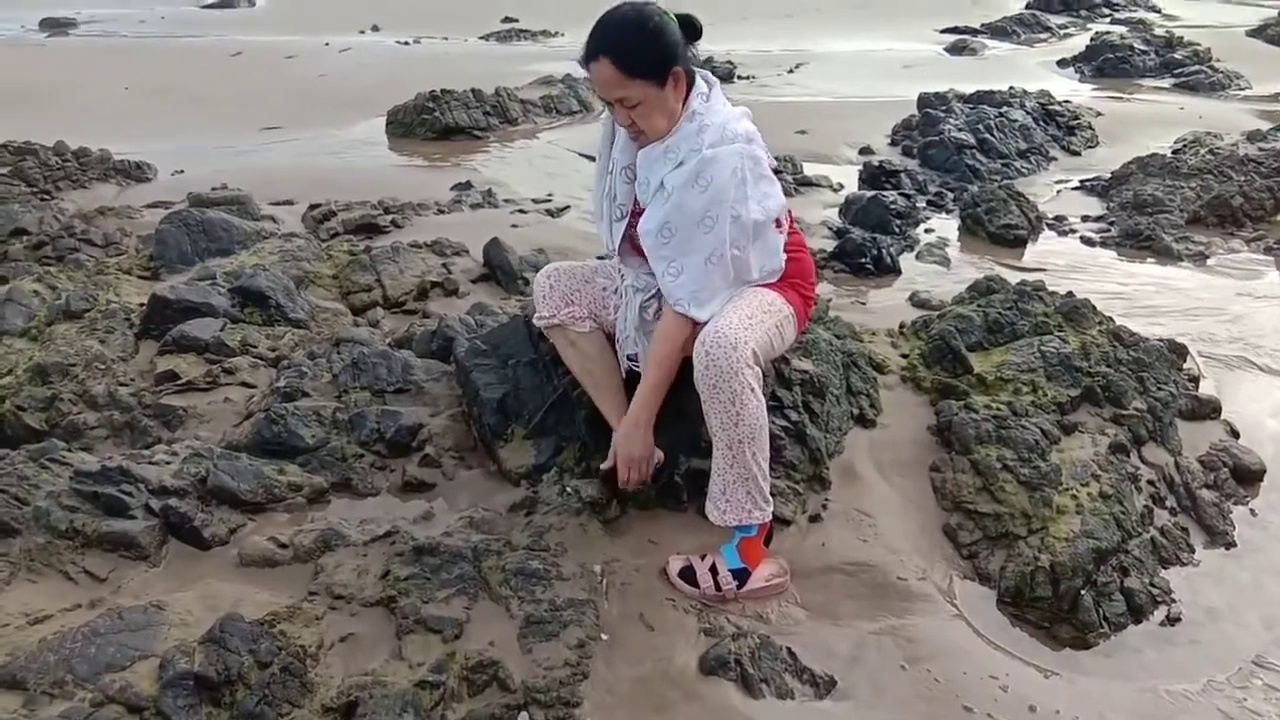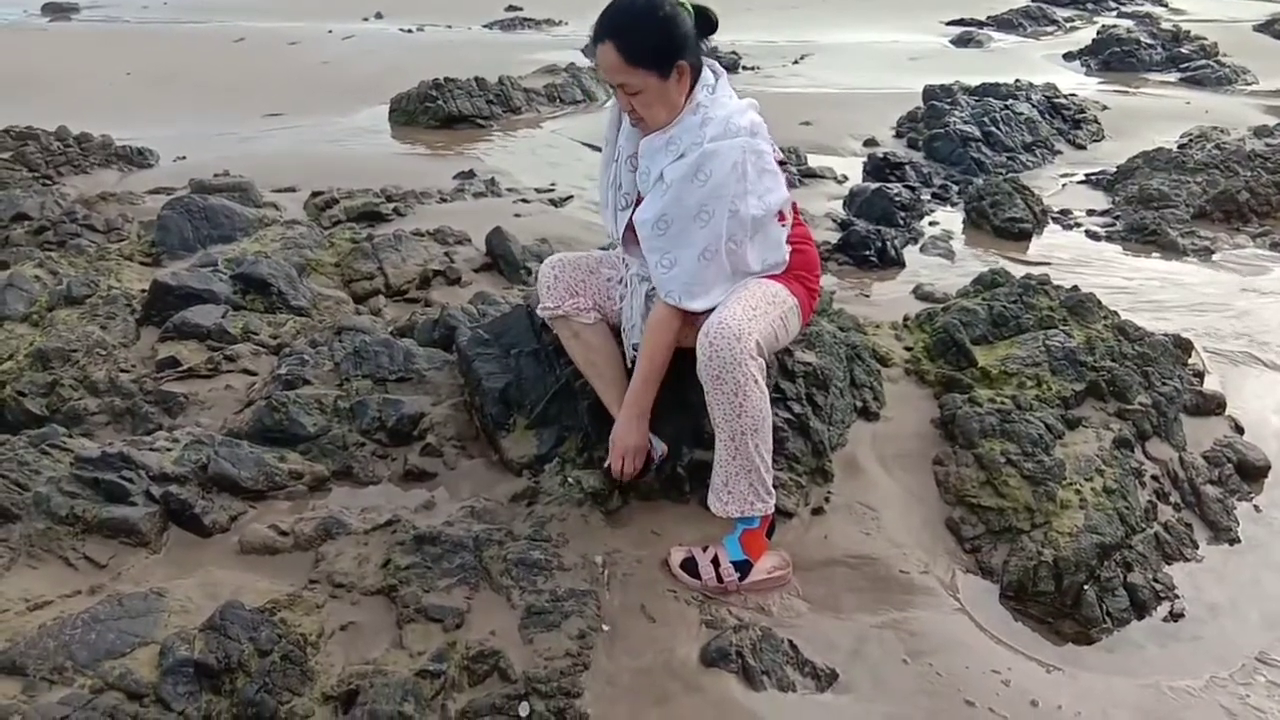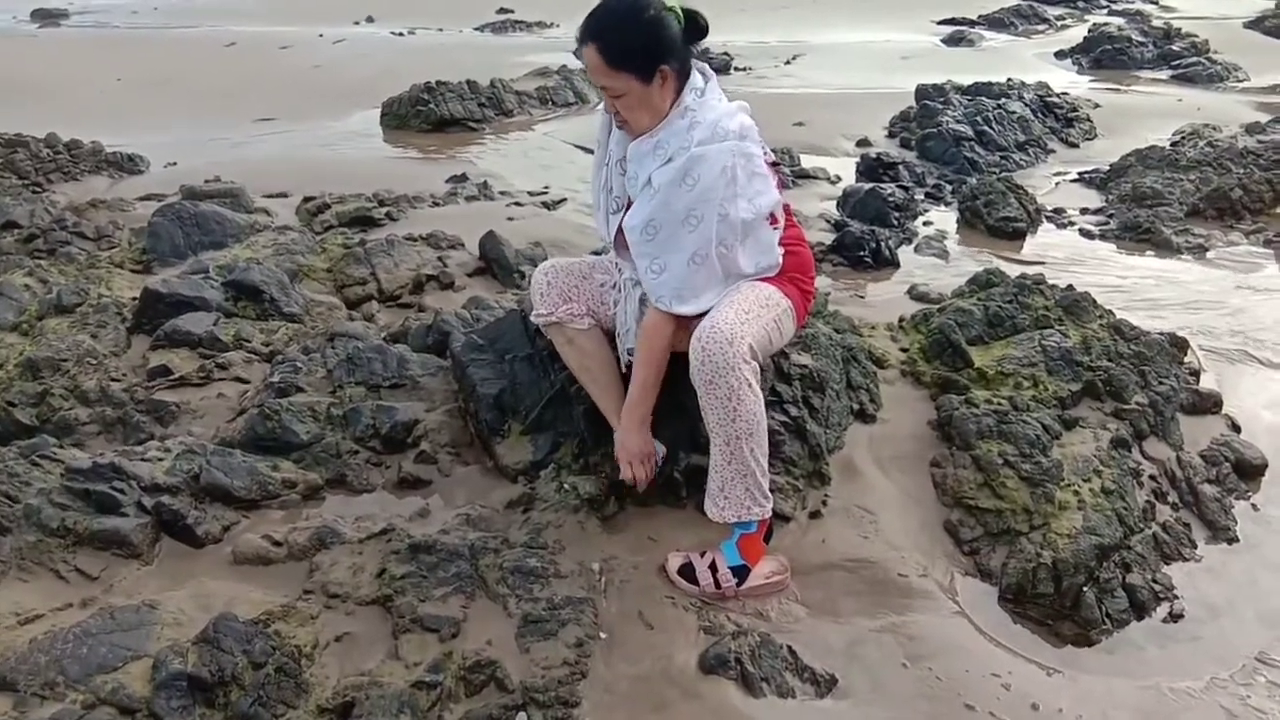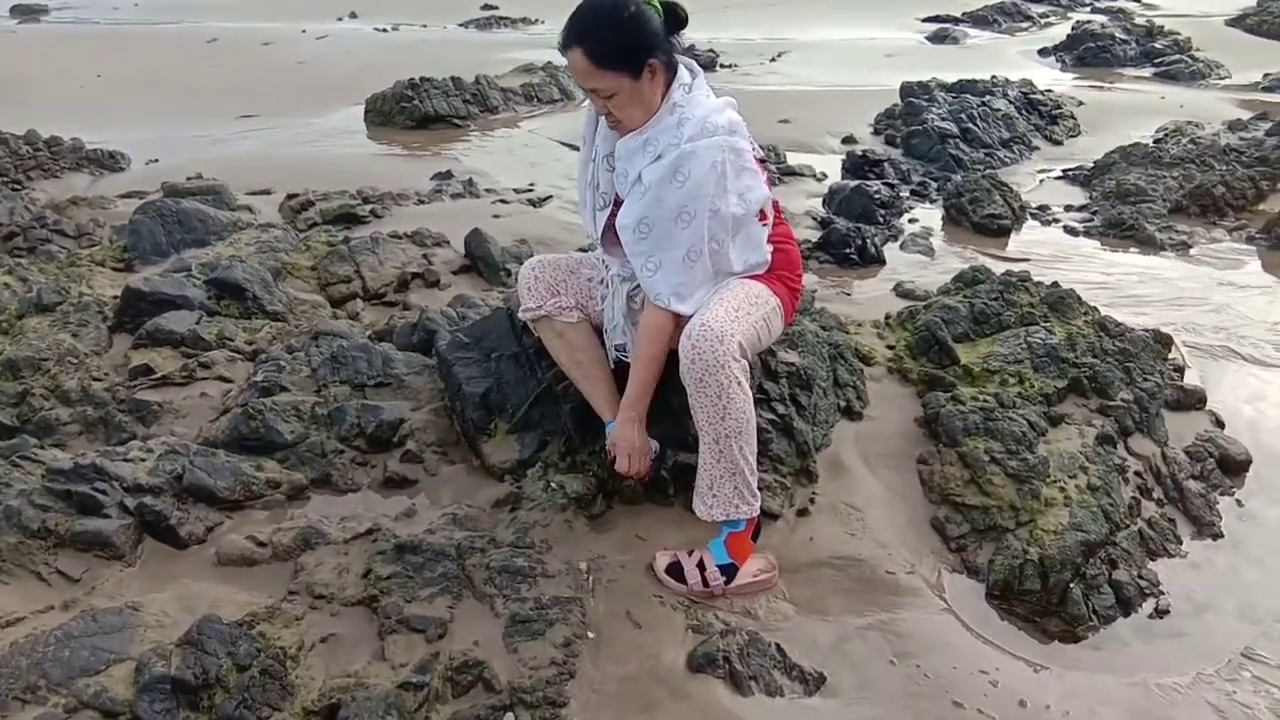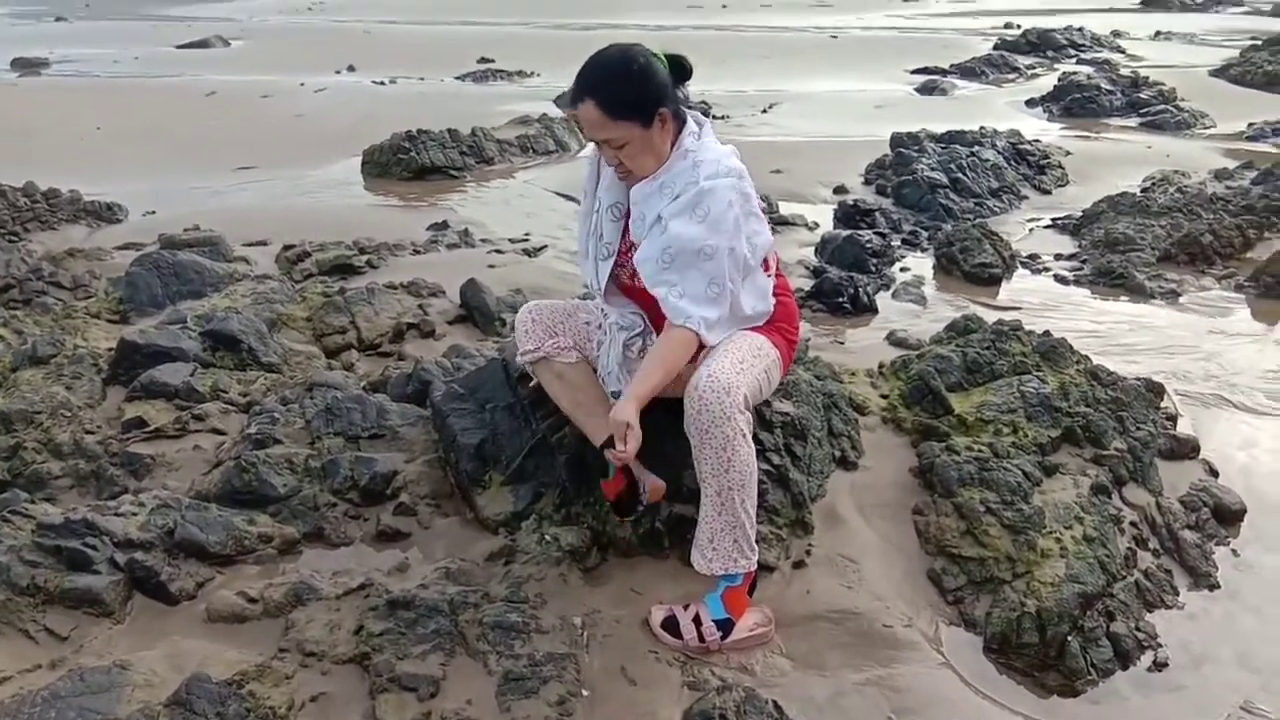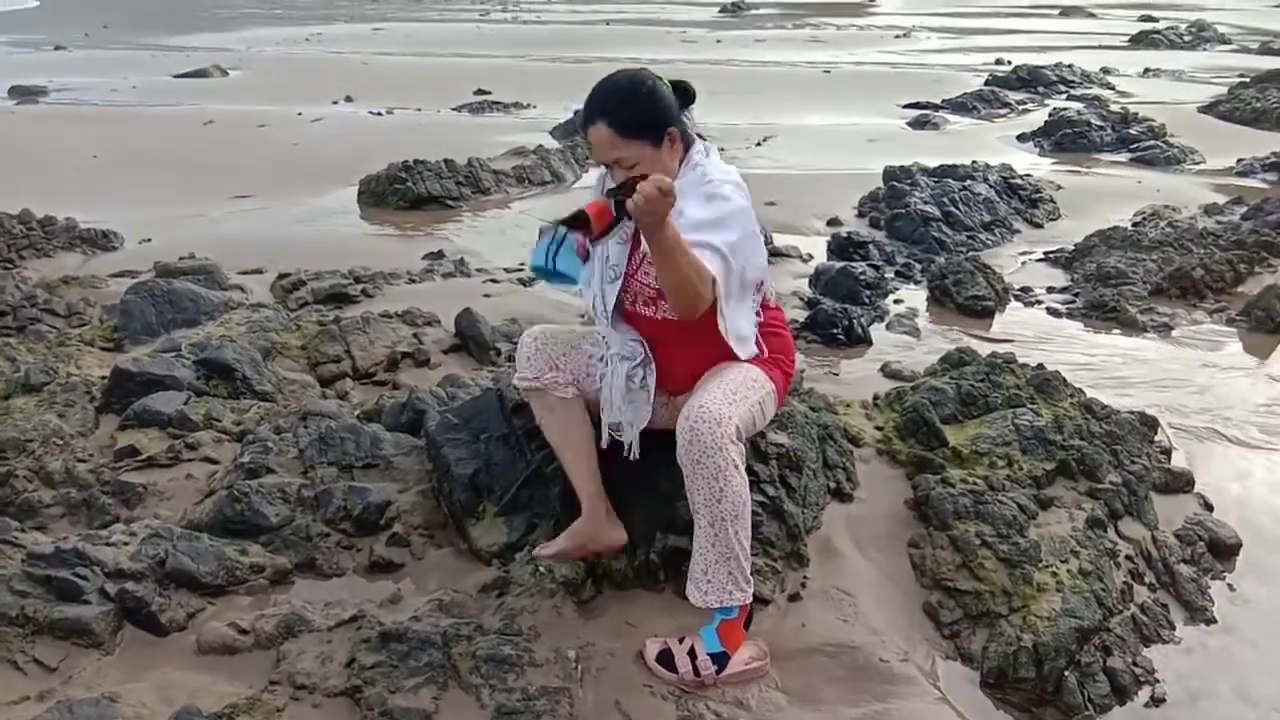
dt=0.3s
person 1, frame 1
left shoulder: (718, 156)
right shoulder: (638, 121)
left elbow: (686, 304)
right elbow: (631, 231)
left wrist: (639, 422)
left hip: (761, 283)
right hip: (662, 274)
left knee: (722, 347)
right knee: (555, 289)
left ankle: (751, 540)
right ankle: (634, 451)
person 1, frame 2
left shoulder: (720, 148)
right shoulder: (647, 108)
left elbow: (679, 295)
right elbow: (647, 241)
left wrist: (633, 416)
left hip: (764, 274)
right hip: (673, 266)
left knee: (725, 337)
right knee: (560, 278)
left ankle: (753, 531)
right ankle: (639, 445)
person 1, frame 3
left shoulder: (709, 150)
right shoulder: (644, 111)
left elbow: (672, 299)
right elbow: (644, 251)
left wrist: (636, 422)
left hip: (760, 276)
right hip: (667, 270)
left knee: (717, 342)
right knee: (552, 285)
left ankle: (750, 536)
right ankle: (634, 445)
person 1, frame 4
left shoulder: (699, 145)
right shoulder: (627, 108)
left elbow: (669, 295)
right elbow: (623, 227)
left wrist: (634, 415)
left hip: (746, 272)
right hip: (651, 267)
left knee: (707, 340)
right knee: (540, 280)
left ankle: (738, 534)
right ankle: (619, 433)
person 1, frame 5
left shoulder: (712, 187)
right shoulder: (621, 161)
left elbow: (696, 322)
right elbow: (611, 265)
left wrist: (631, 401)
right wrist: (575, 353)
left hip: (741, 325)
right hip: (648, 324)
left knee: (715, 393)
right knee: (537, 322)
left ankle: (734, 590)
right ankle: (630, 471)
person 1, frame 6
left shoulder: (717, 196)
right shoulder: (622, 188)
left elbow: (695, 302)
right elbow: (608, 285)
left wrist: (657, 224)
left hip: (735, 356)
right hip: (646, 354)
left knee: (706, 423)
right knee: (539, 350)
left ankle: (730, 623)
right ankle: (598, 518)
